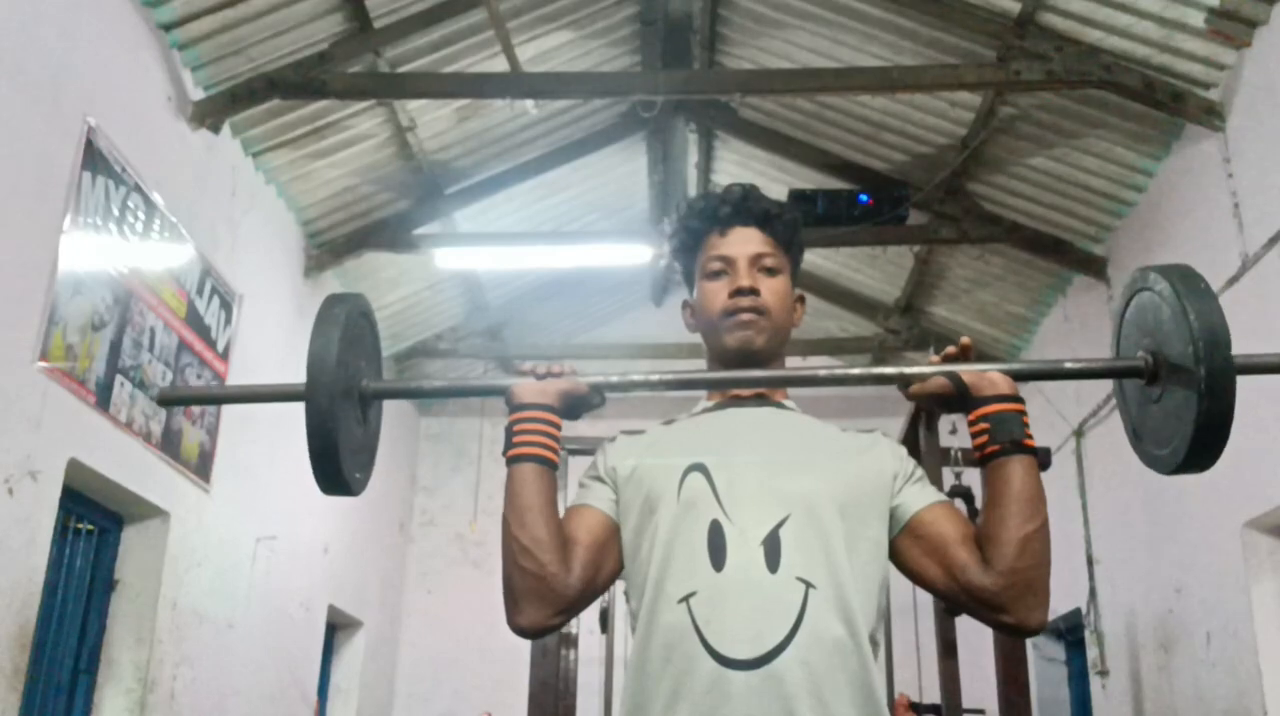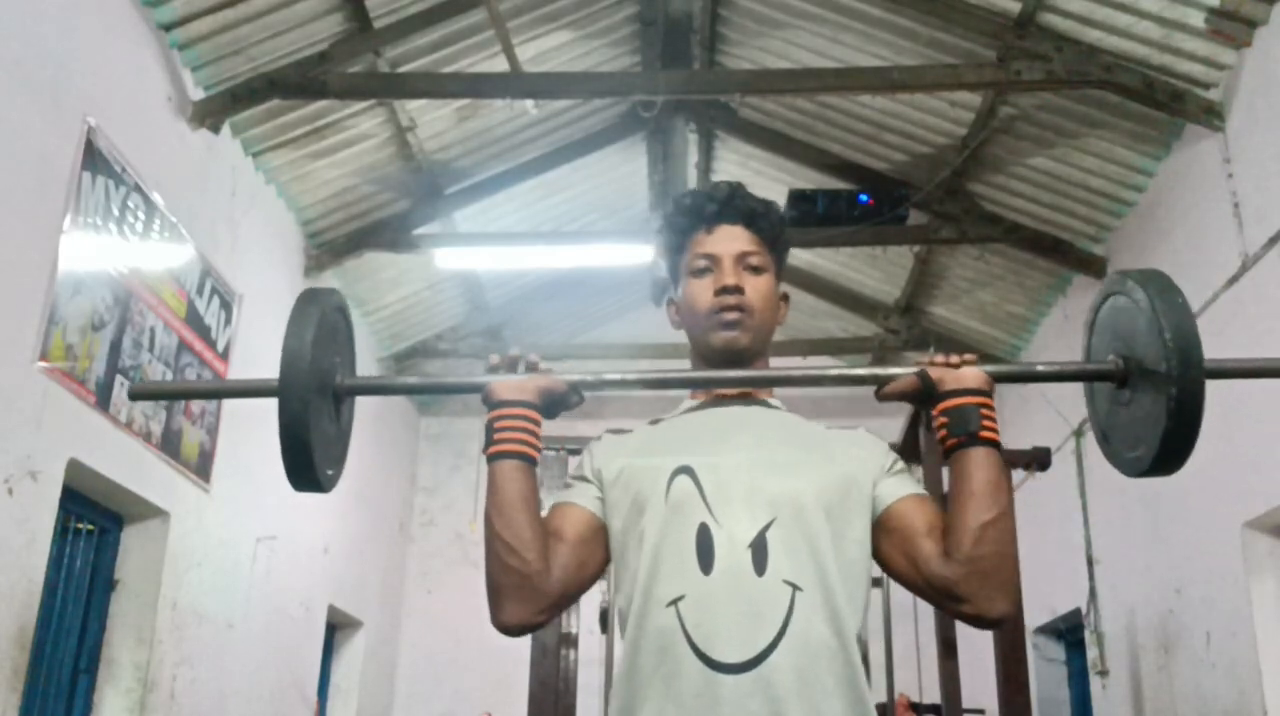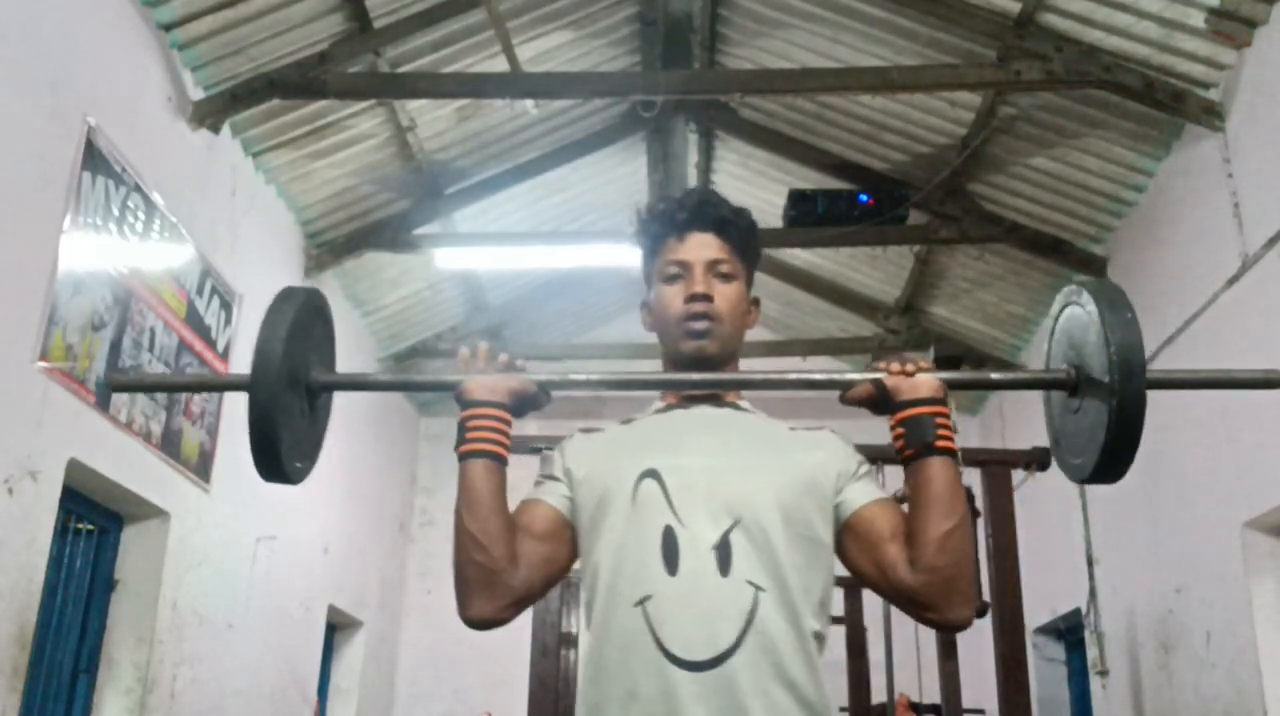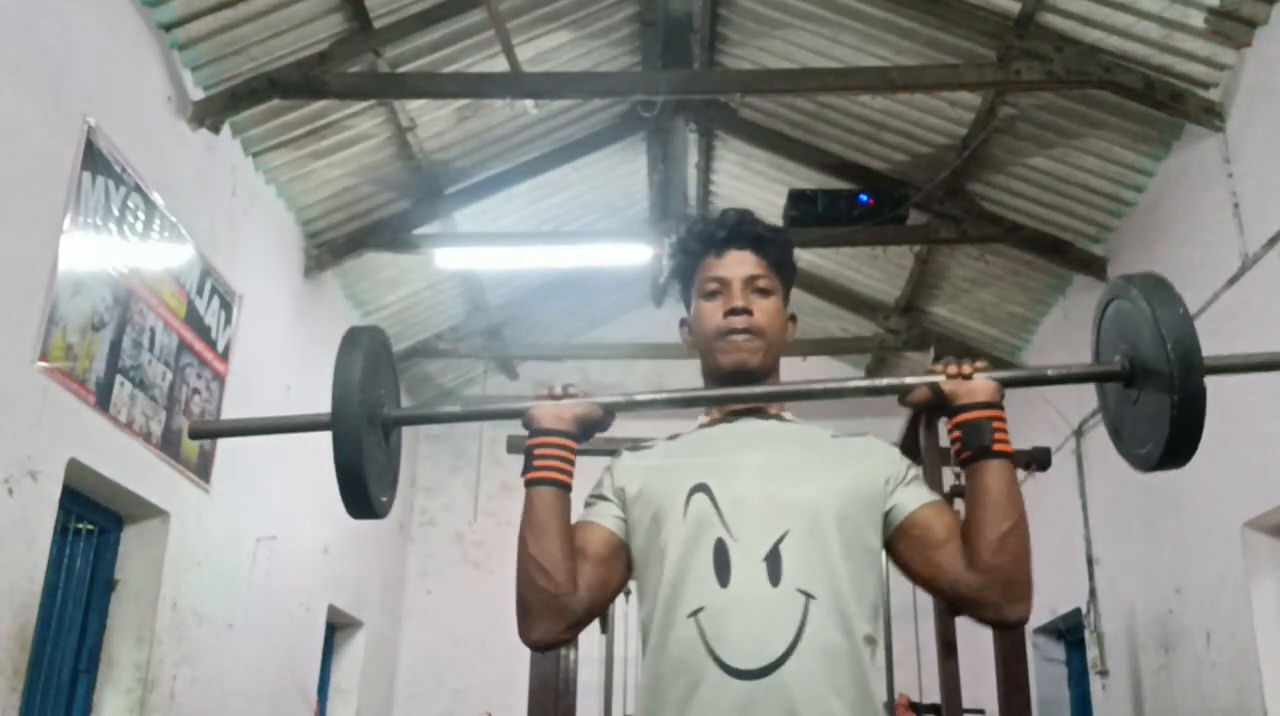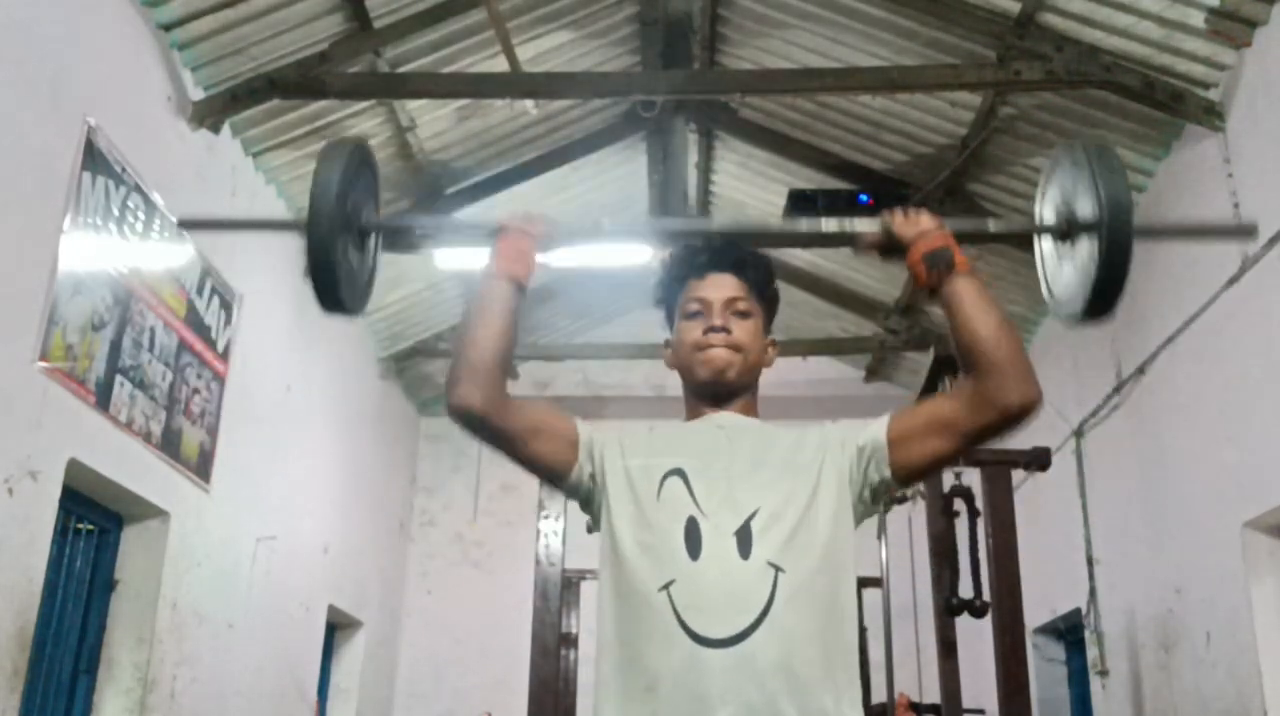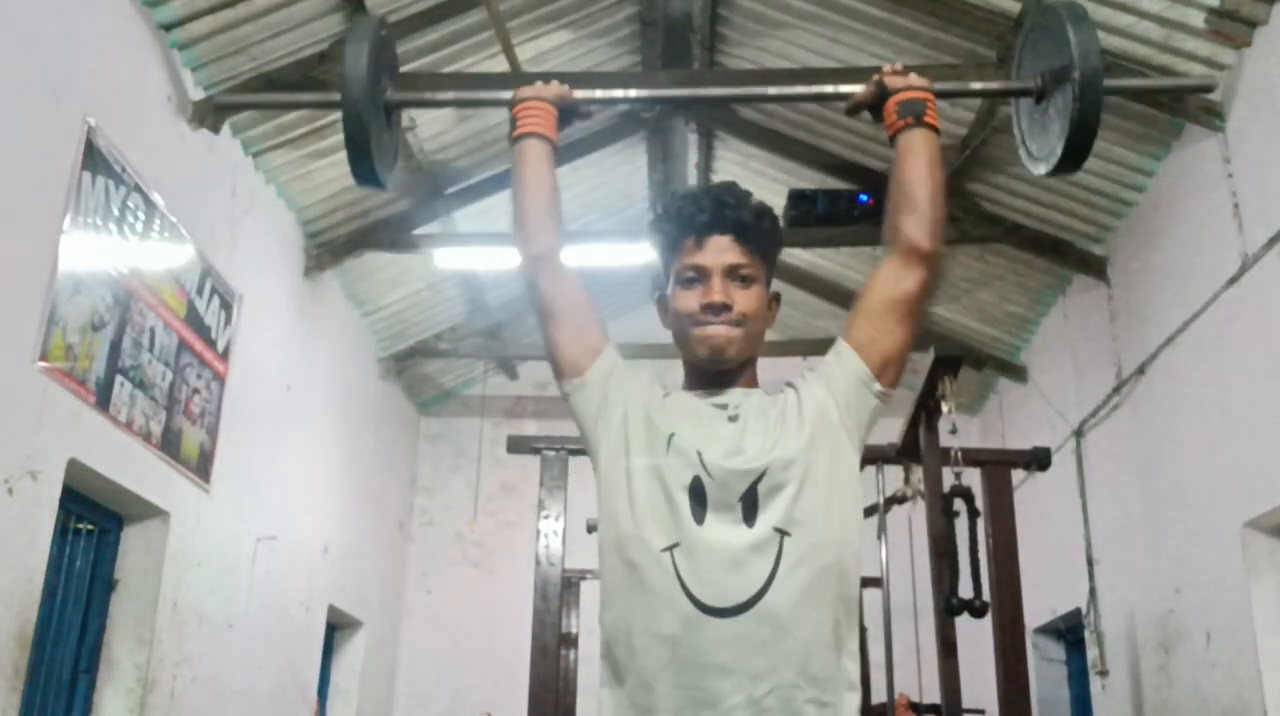
dt=0.5s
person 1, frame 1
left shoulder: (871, 458)
right shoulder: (629, 459)
left elbow: (1013, 600)
right elbow: (539, 604)
left wrist: (999, 412)
right wrist: (533, 423)
person 1, frame 2
left shoulder: (857, 456)
right shoulder: (615, 459)
left elbow: (980, 594)
right elbow: (522, 602)
left wrist: (966, 410)
right wrist: (514, 419)
person 1, frame 3
left shoulder: (821, 456)
right shoulder: (586, 456)
left elbow: (944, 598)
right elbow: (489, 598)
left wrist: (923, 417)
right wrist: (483, 417)
person 1, frame 4
left shoulder: (869, 462)
right shoulder: (636, 474)
left elbow: (999, 598)
right elbow: (547, 619)
left wrist: (980, 422)
right wrist: (551, 446)
person 1, frame 5
left shoulder: (836, 455)
right shoulder: (618, 457)
left elbow: (1008, 394)
right elbow: (475, 400)
left wrist: (939, 256)
right wrist: (510, 259)
person 1, frame 6
left shoulder: (826, 411)
right shoulder: (623, 413)
left elbow: (913, 251)
right elbow: (544, 263)
left wrist: (912, 113)
right wrist: (535, 121)
